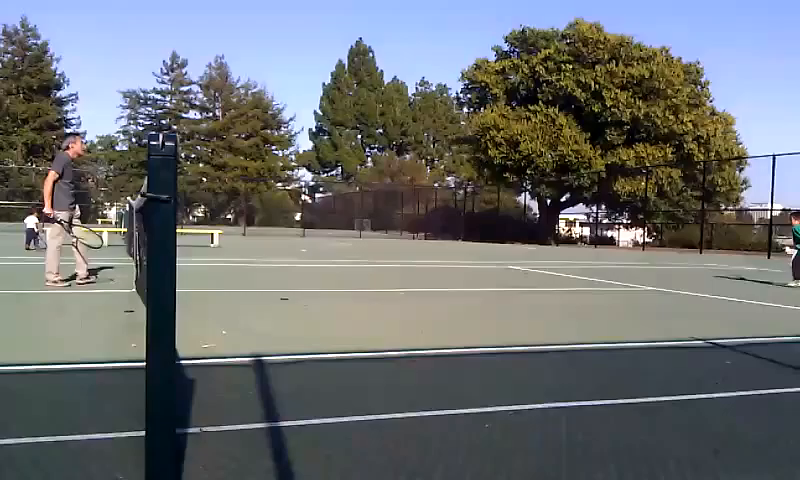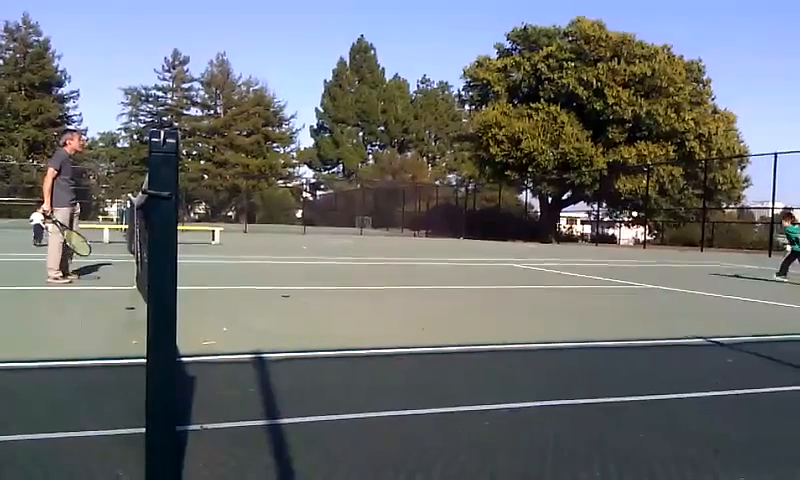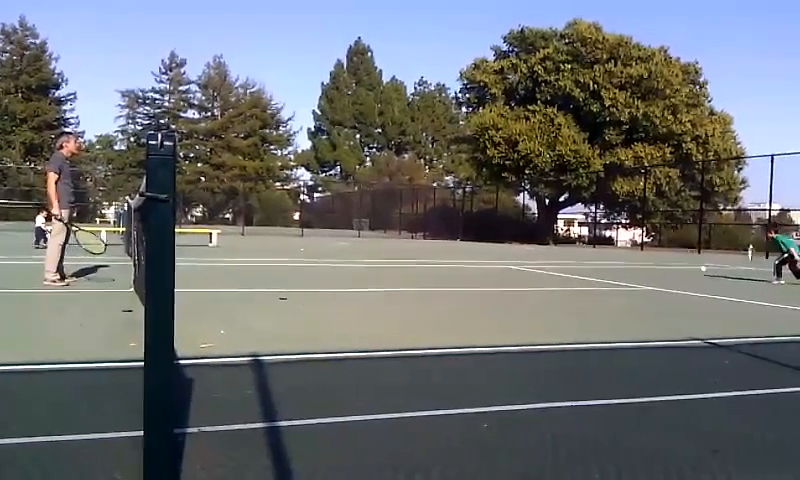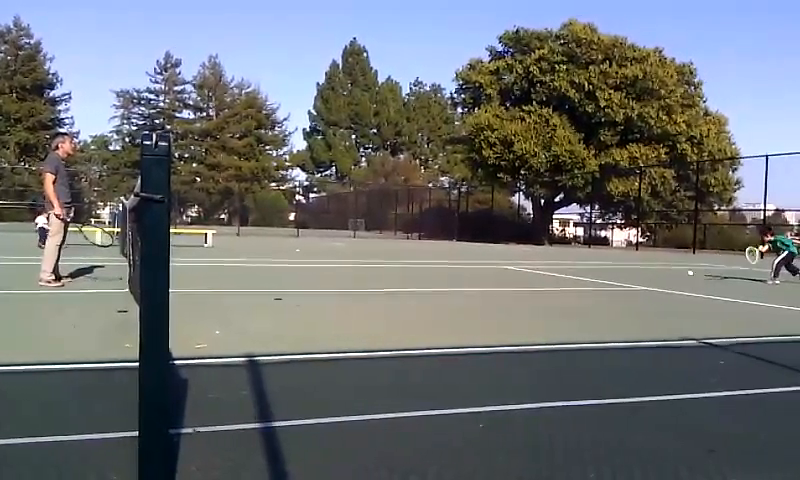
dt=0.3s
person 1, frame 1
left shoulder: (68, 161)
right shoulder: (62, 158)
right elbow: (49, 181)
right wrist: (48, 205)
left hip: (71, 208)
right hip: (60, 209)
left knee: (79, 239)
right knee: (56, 241)
left ankle: (82, 275)
right ankle: (52, 277)
person 1, frame 2
left shoulder: (68, 157)
right shoulder: (60, 155)
right elbow: (48, 178)
right wrist: (47, 202)
left hip: (71, 204)
right hip: (61, 205)
right knee: (58, 238)
left ankle: (64, 270)
right ankle: (53, 274)
person 1, frame 3
left shoulder: (64, 160)
right shoulder: (57, 158)
right elbow: (51, 183)
right wrist: (55, 206)
left hip: (67, 207)
right hip: (61, 207)
left knee: (63, 241)
right knee: (56, 240)
left ankle: (59, 273)
right ankle: (50, 276)
person 1, frame 4
left shoulder: (60, 161)
right shoulder: (53, 159)
right elbow: (48, 184)
right wrist: (56, 206)
left hip: (64, 207)
right hip: (58, 208)
left knee: (59, 242)
right knee: (54, 241)
left ankle: (54, 274)
right ankle: (46, 276)
